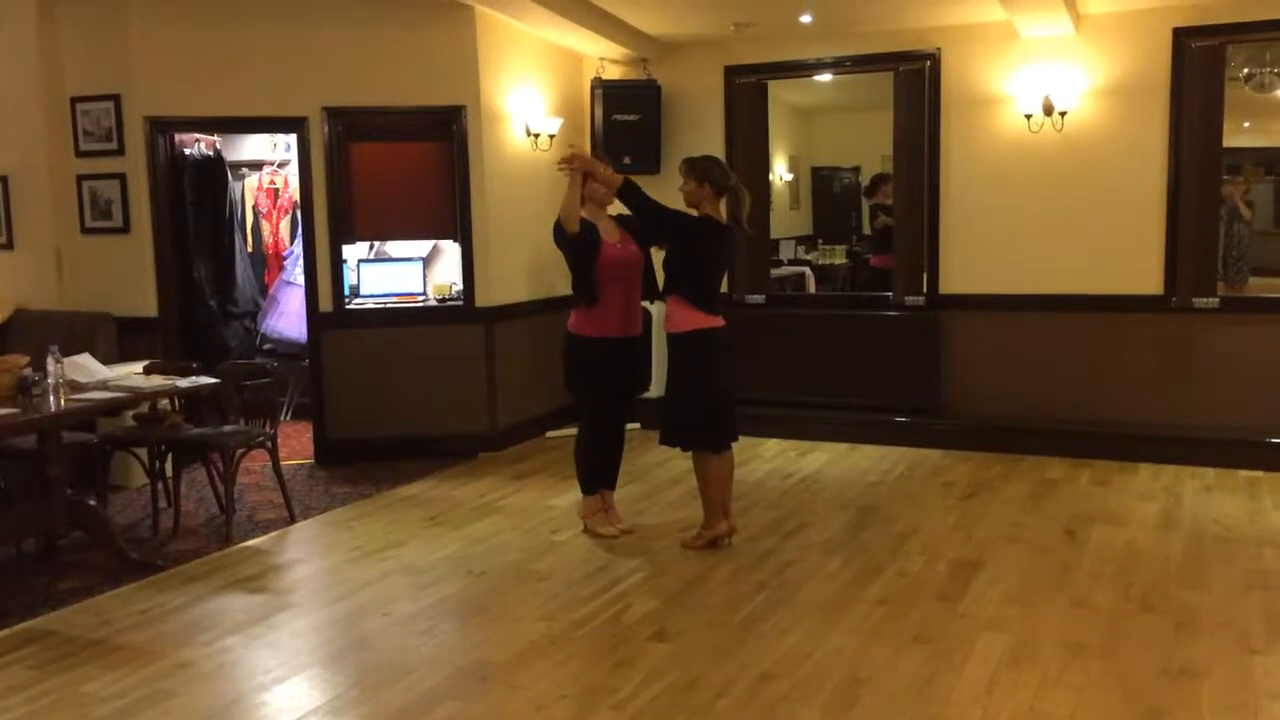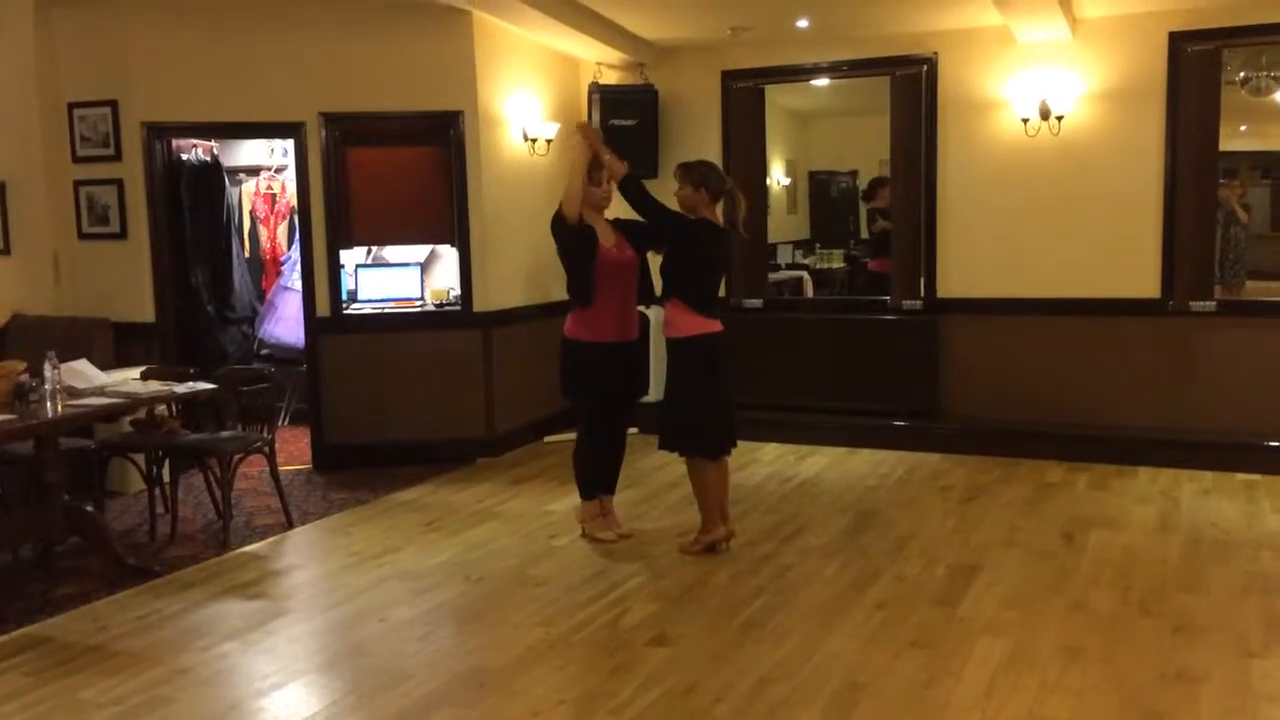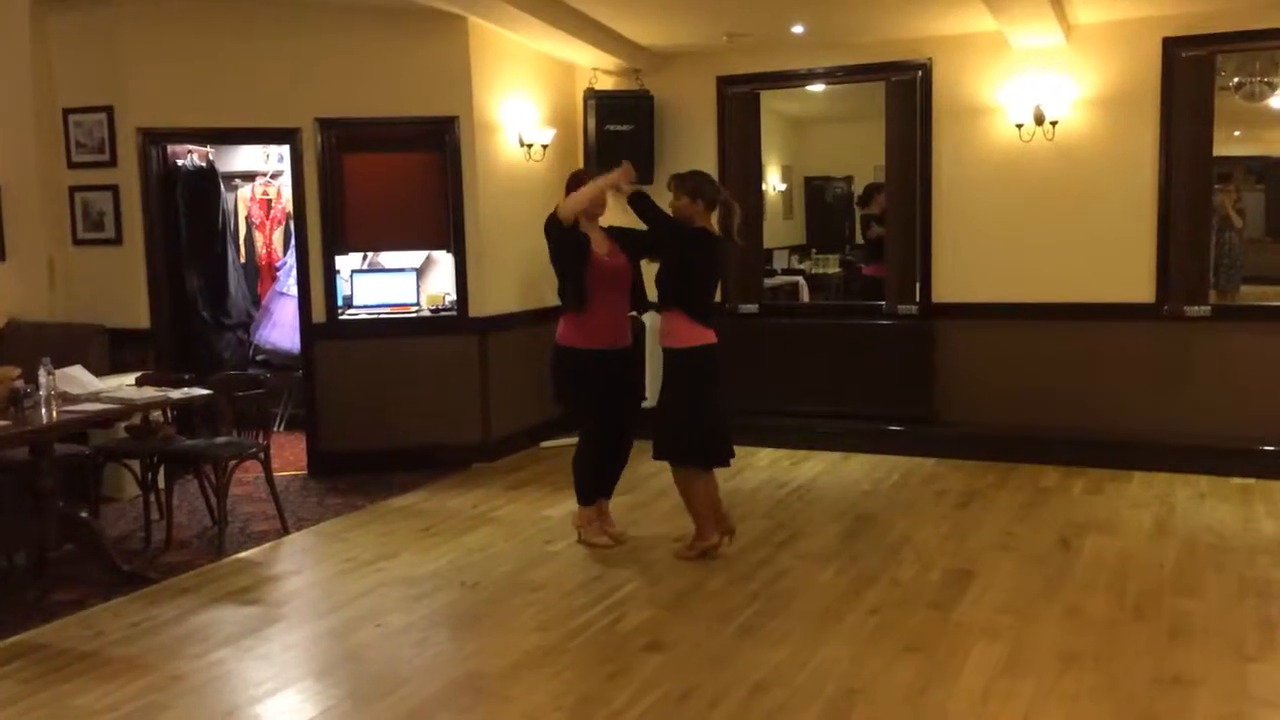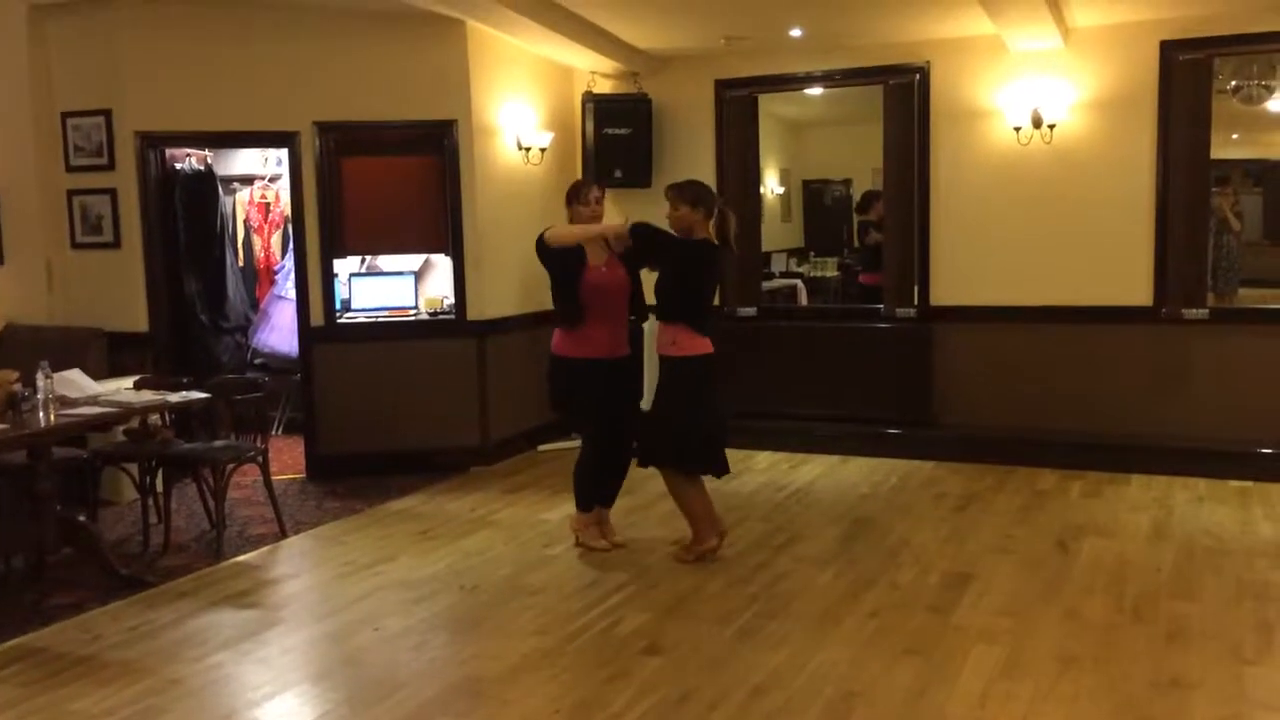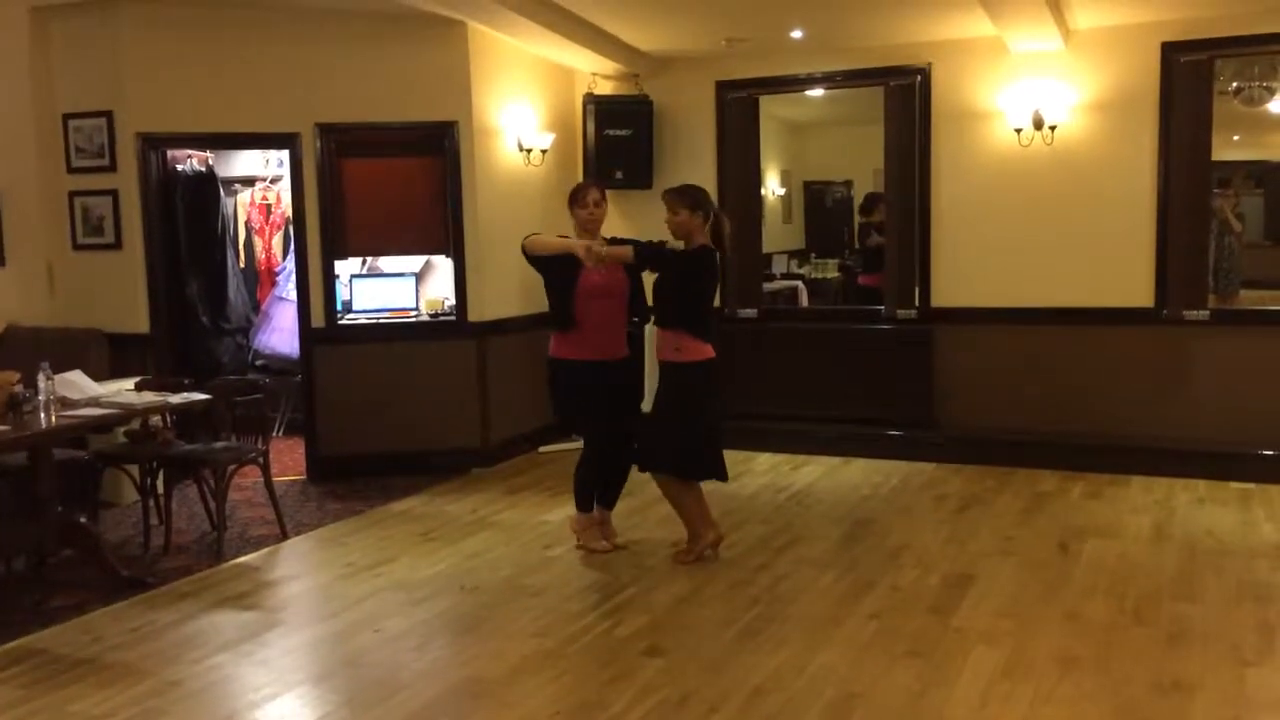
dt=0.2s
person 1, frame 1
left shoulder: (699, 230)
right shoulder: (717, 231)
left elbow: (643, 206)
right elbow: (656, 228)
left wrist: (593, 168)
left hip: (694, 342)
right hip: (707, 338)
left knee: (702, 436)
right knee: (714, 435)
left ankle: (714, 522)
right ankle: (724, 517)
person 1, frame 2
left shoulder: (695, 234)
right shoulder: (713, 235)
left elbow: (640, 198)
right elbow: (655, 229)
left wrist: (600, 150)
left hip: (692, 345)
right hip: (704, 341)
left knee: (694, 439)
right knee: (706, 439)
left ankle: (711, 527)
right ankle: (721, 521)
person 1, frame 3
left shoulder: (695, 241)
right shoulder: (700, 244)
left elbow: (645, 207)
right elbow: (655, 241)
left wrist: (623, 183)
left hip: (688, 355)
right hip: (692, 352)
left knee: (681, 448)
right knee: (689, 446)
left ankle: (706, 532)
right ankle: (718, 521)
person 1, frame 4
left shoulder: (697, 253)
right shoulder: (701, 254)
left elbow: (643, 234)
right elbow: (661, 250)
left wrist: (610, 233)
left hip: (687, 365)
right hip: (683, 361)
left knee: (668, 453)
right knee: (674, 451)
left ankle: (705, 536)
right ankle: (709, 527)
person 1, frame 5
left shoulder: (701, 259)
right shoulder: (686, 257)
left elbow: (650, 257)
left wrist: (599, 250)
left hip: (690, 369)
right hip: (679, 366)
left knee: (660, 455)
right knee: (677, 454)
left ankle: (702, 532)
right ankle: (704, 530)
person 2, frame 1
left shoulder: (629, 227)
right shoulder: (579, 231)
right elbow: (565, 225)
right wrist: (574, 173)
left hip: (629, 340)
right hip: (591, 343)
left knee: (616, 424)
right knee: (593, 424)
left ankle: (608, 503)
right ankle: (590, 509)
person 2, frame 2
left shoulder: (627, 231)
right shoulder: (574, 234)
right elbow: (566, 212)
right wrist: (581, 156)
left hip: (626, 345)
right hip: (586, 347)
left knee: (617, 427)
right knee: (593, 427)
left ankle: (607, 506)
right ankle: (589, 512)
person 2, frame 3
left shoulder: (621, 239)
right shoulder: (567, 240)
right elbow: (560, 213)
right wrist: (610, 181)
left hip: (620, 352)
right hip: (579, 354)
left knee: (623, 432)
right knee: (594, 434)
left ankle: (602, 506)
right ankle: (586, 517)
person 2, frame 4
left shoulder: (622, 249)
right shoulder: (566, 252)
right elbow: (547, 238)
right wrist: (598, 231)
left hip: (619, 361)
right hip: (576, 364)
left knee: (623, 441)
right knee: (597, 441)
left ankle: (602, 514)
right ankle: (583, 521)
person 2, frame 5
right shoulder: (564, 252)
right elbow: (530, 244)
right wrist: (567, 245)
left hip: (618, 364)
right hip: (574, 365)
left knee: (624, 442)
right knee: (597, 442)
left ankle: (603, 517)
right ankle: (583, 521)
